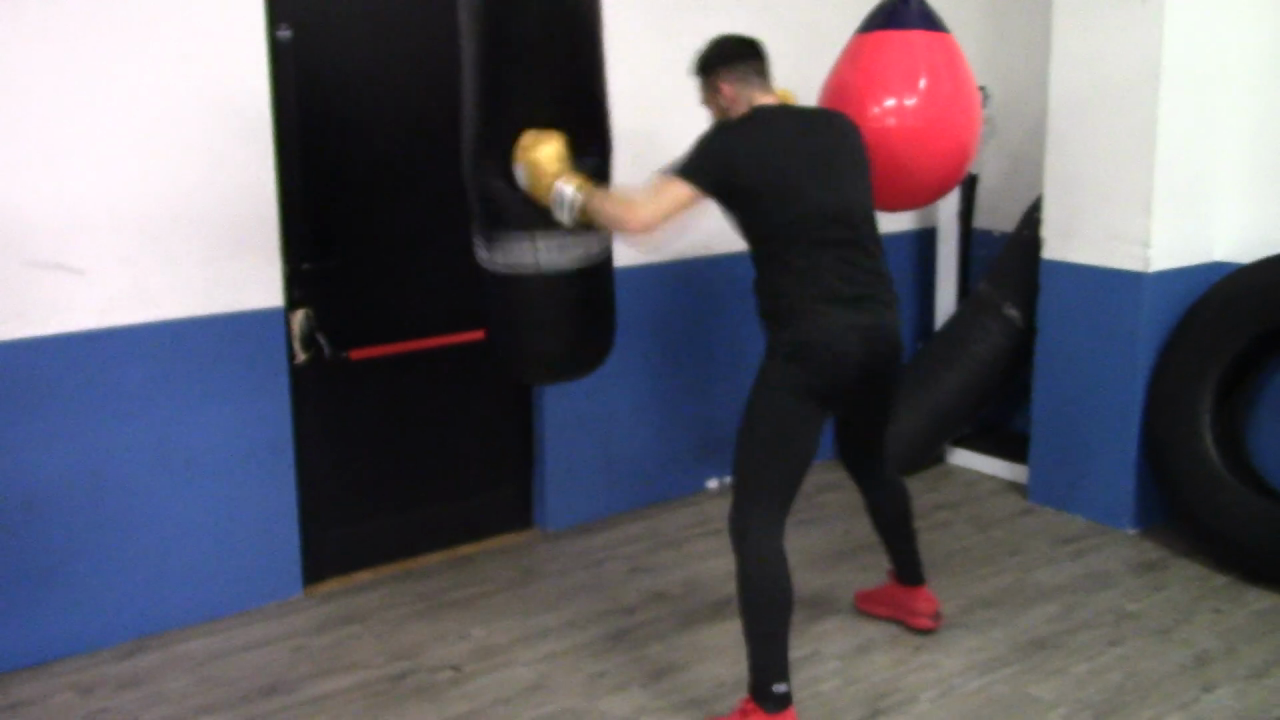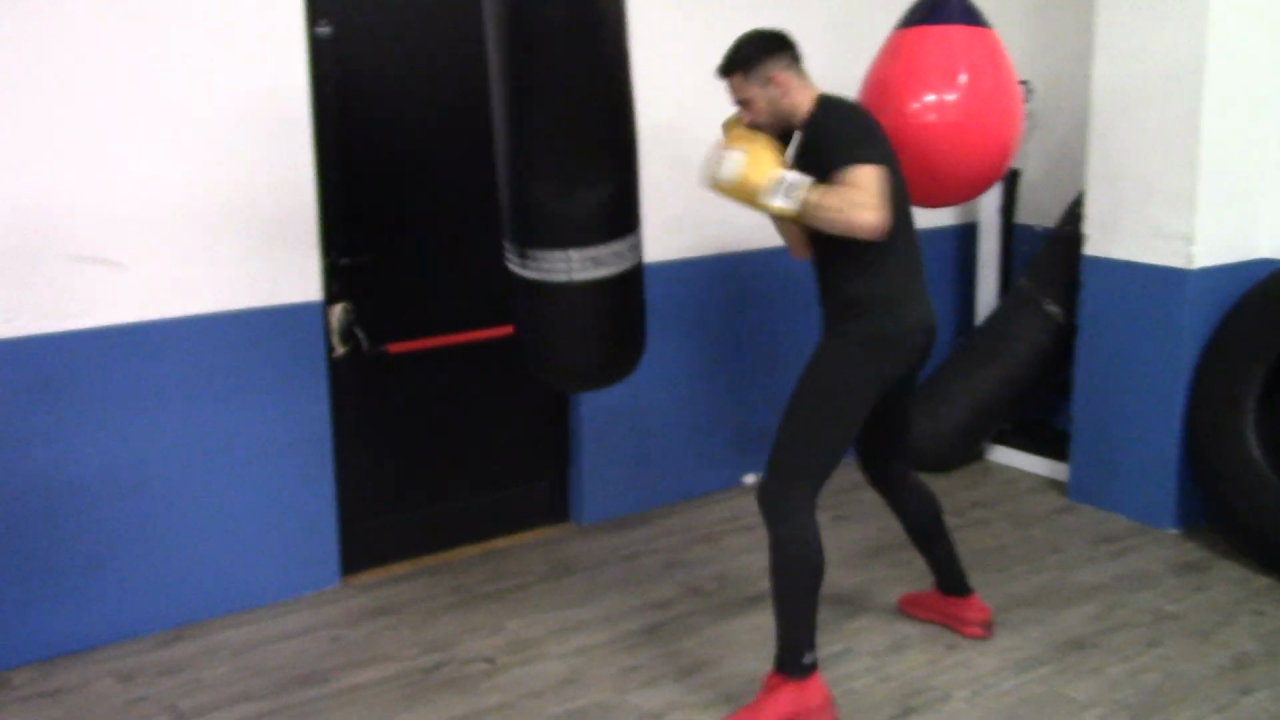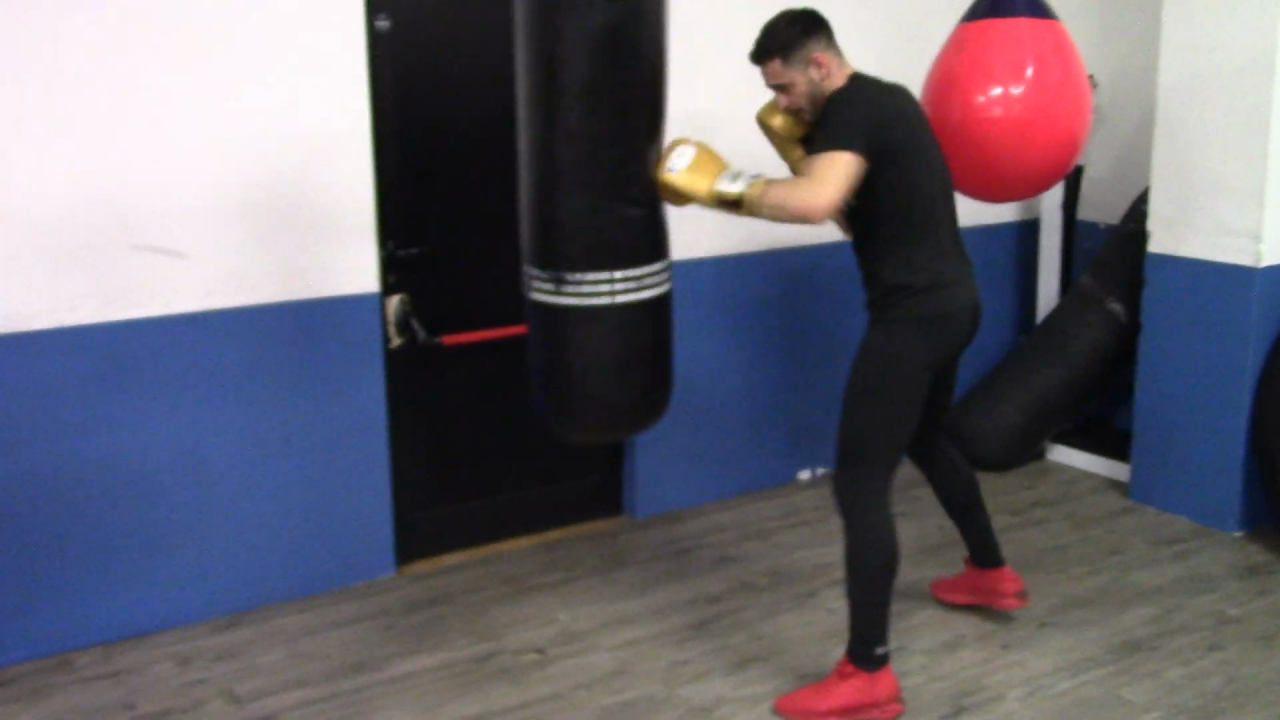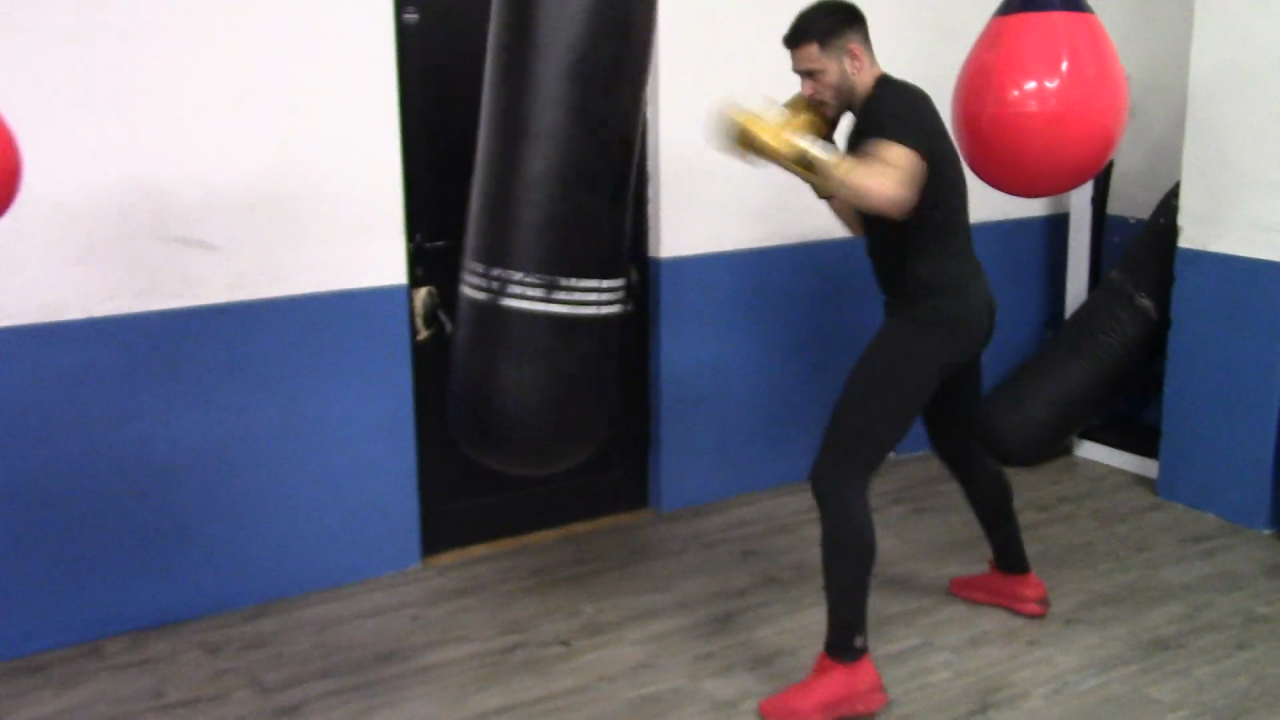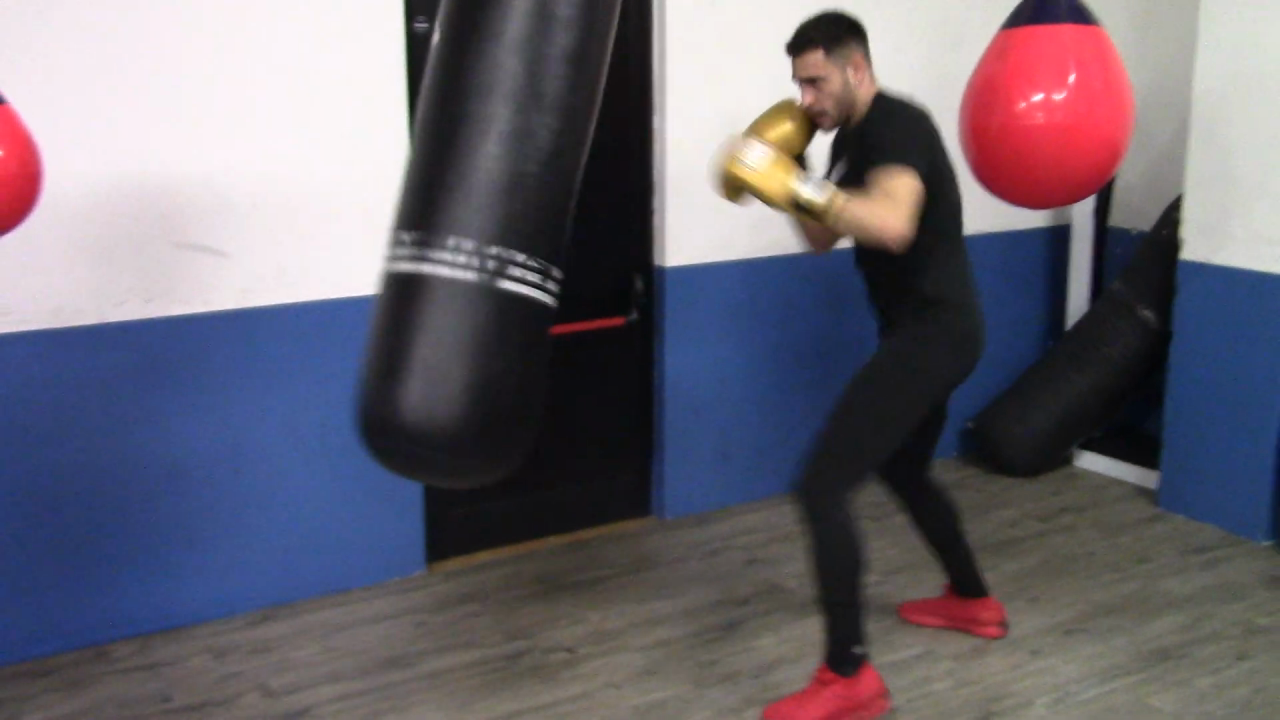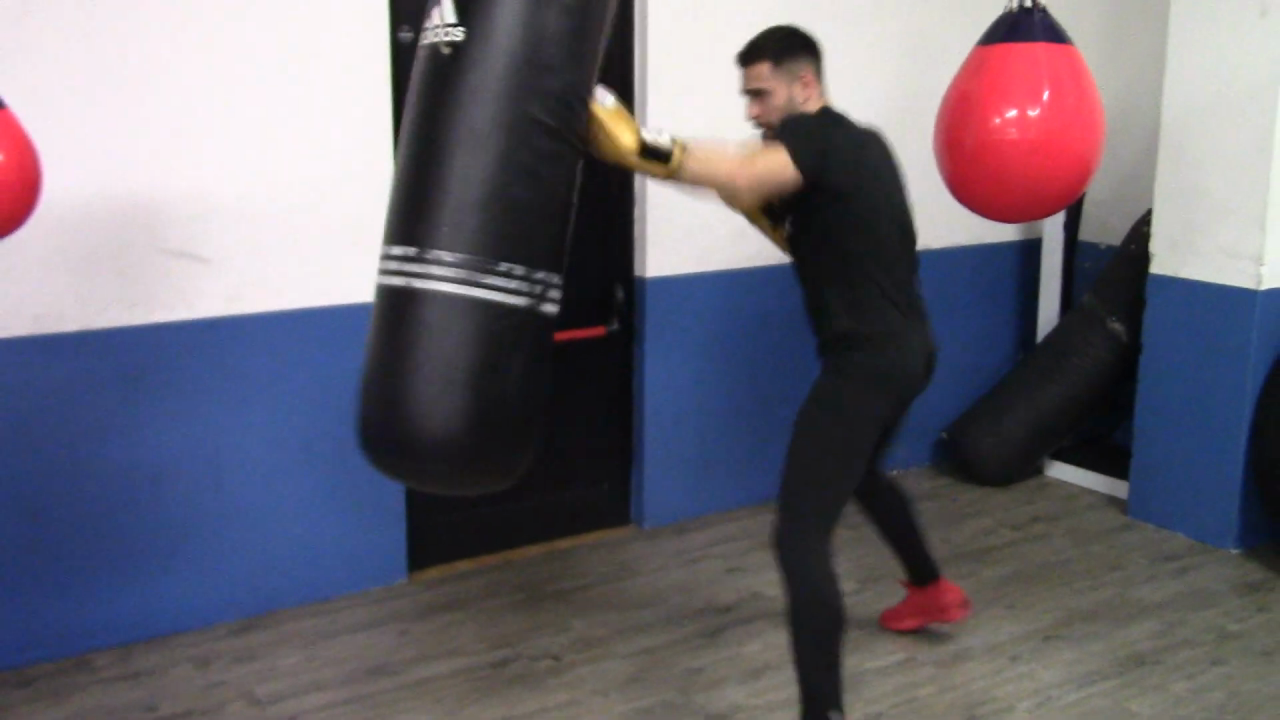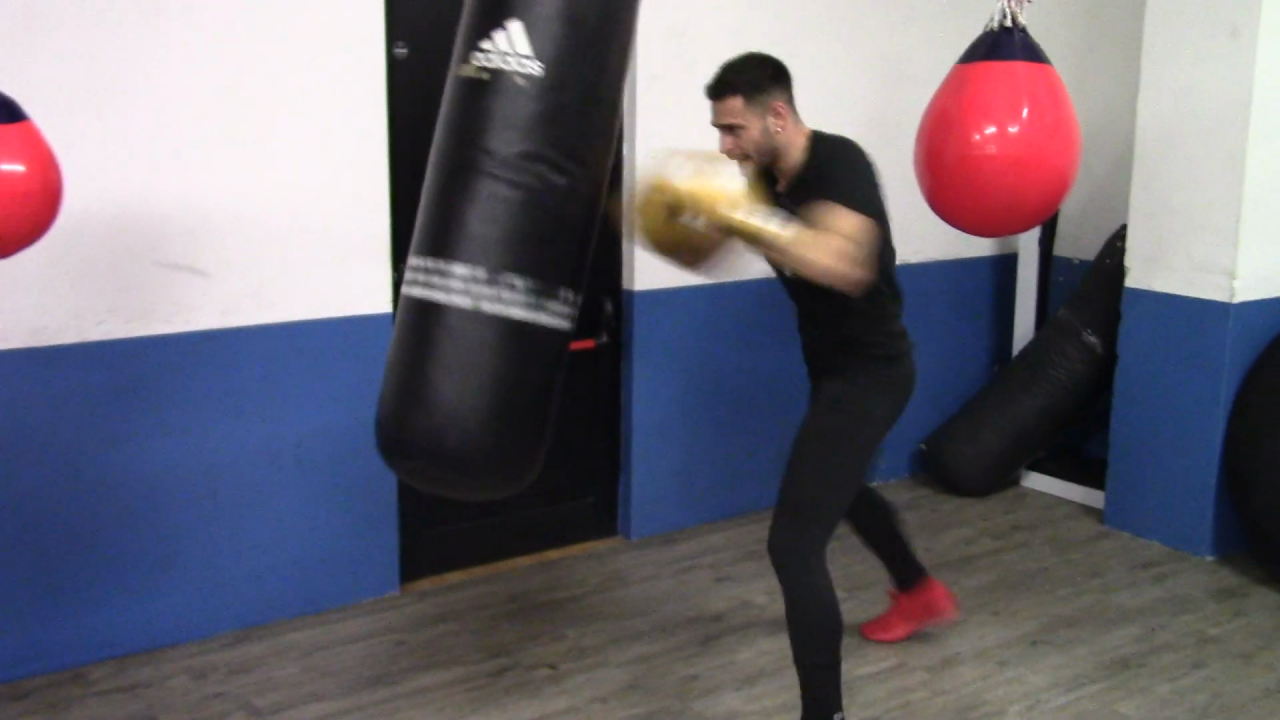
dt=0.3s
person 1, frame 1
left shoulder: (737, 142)
right shoulder: (839, 128)
left elbow: (641, 218)
left wrist: (563, 191)
left hip: (810, 348)
right hip: (881, 332)
left knee: (757, 519)
right knee: (867, 460)
right ankle: (912, 592)
person 1, frame 2
left shoulder: (840, 123)
right shoulder: (814, 136)
left elbow: (865, 218)
right elbow: (806, 243)
left wrist: (776, 185)
right wrist: (760, 172)
left hip: (870, 332)
right hip: (901, 327)
left knee: (783, 494)
right knee: (887, 466)
right ankle: (959, 598)
person 1, frame 3
left shoulder: (855, 108)
right shoulder: (880, 101)
left elbow: (813, 204)
right elbow: (839, 201)
left wrist: (721, 185)
right wrist: (797, 147)
left hip: (916, 313)
right hip: (950, 300)
left knee: (859, 484)
right knee: (926, 439)
right ankle: (992, 572)
person 1, frame 4
left shoulder: (894, 108)
right shoulder: (878, 116)
left elbow: (888, 195)
right elbow: (867, 220)
left wrist: (796, 146)
right wrist: (809, 159)
left hip: (934, 320)
right hip: (962, 309)
left knee: (836, 475)
right knee: (957, 445)
right ankle: (1015, 576)
person 1, frame 5
left shoulder: (896, 127)
right shoulder: (851, 141)
left elbow: (891, 228)
right elbow: (821, 240)
left wrist: (796, 186)
right wrist: (791, 187)
left hip: (930, 331)
right hip: (925, 327)
left knee: (819, 488)
right knee: (902, 470)
right ankle: (972, 600)
person 1, frame 6
left shoulder: (817, 138)
right shoulder: (862, 143)
left elbow: (740, 176)
right elbow: (794, 228)
left wrist: (637, 145)
left hip: (873, 362)
right hip: (908, 347)
left knee: (798, 536)
right knee: (859, 473)
right ankle: (932, 590)
person 1, frame 7
left shoulder: (841, 166)
right shoulder: (768, 175)
left elbow: (834, 265)
left wrist: (736, 215)
right wrist: (693, 221)
left hip: (869, 374)
right hip: (835, 368)
left knee: (793, 545)
right knee: (843, 489)
right ankle: (921, 592)
